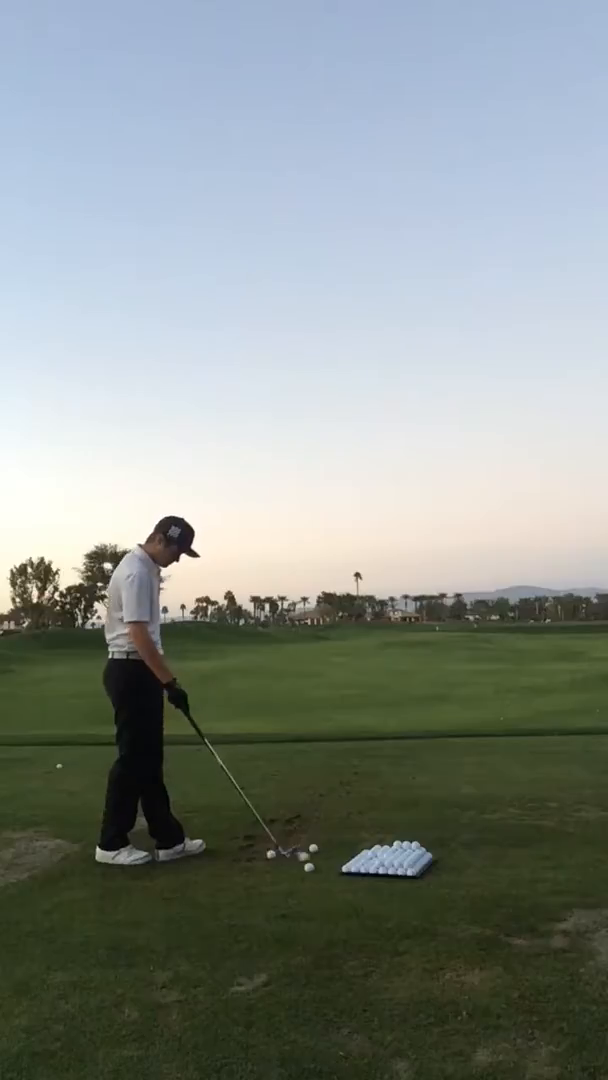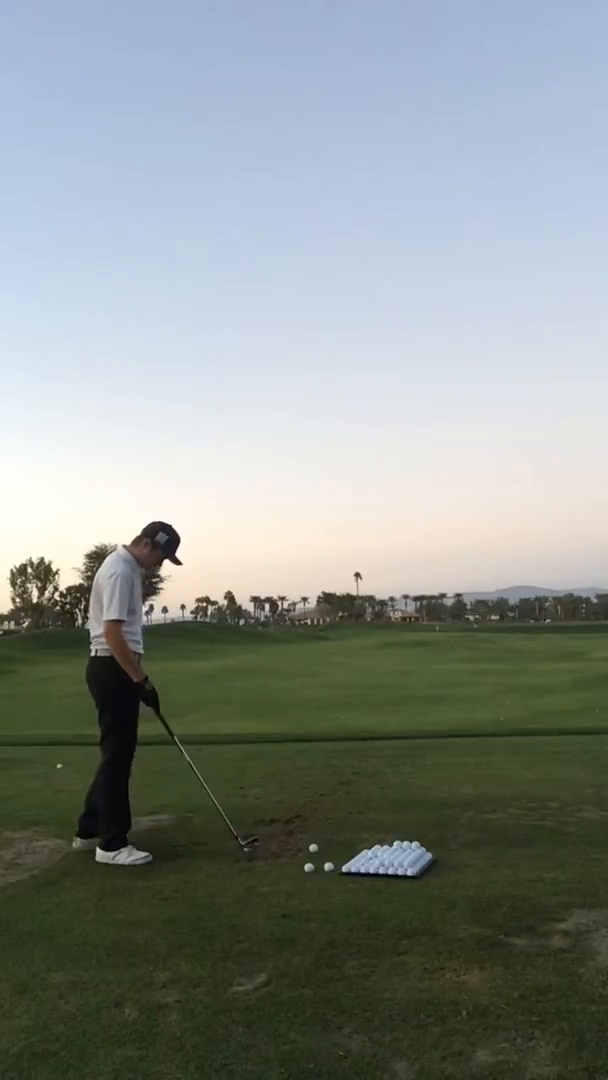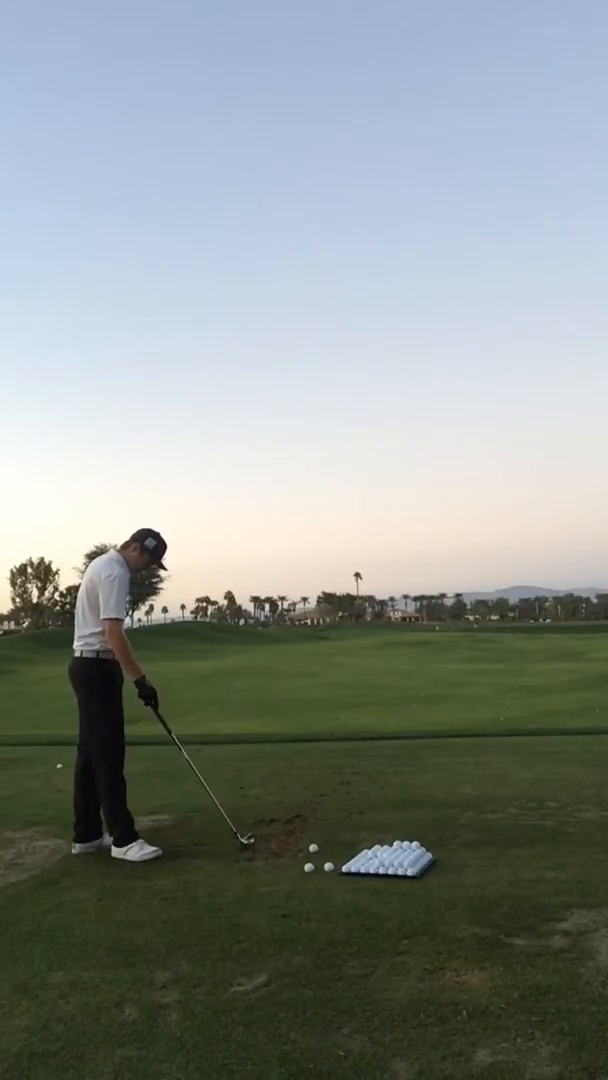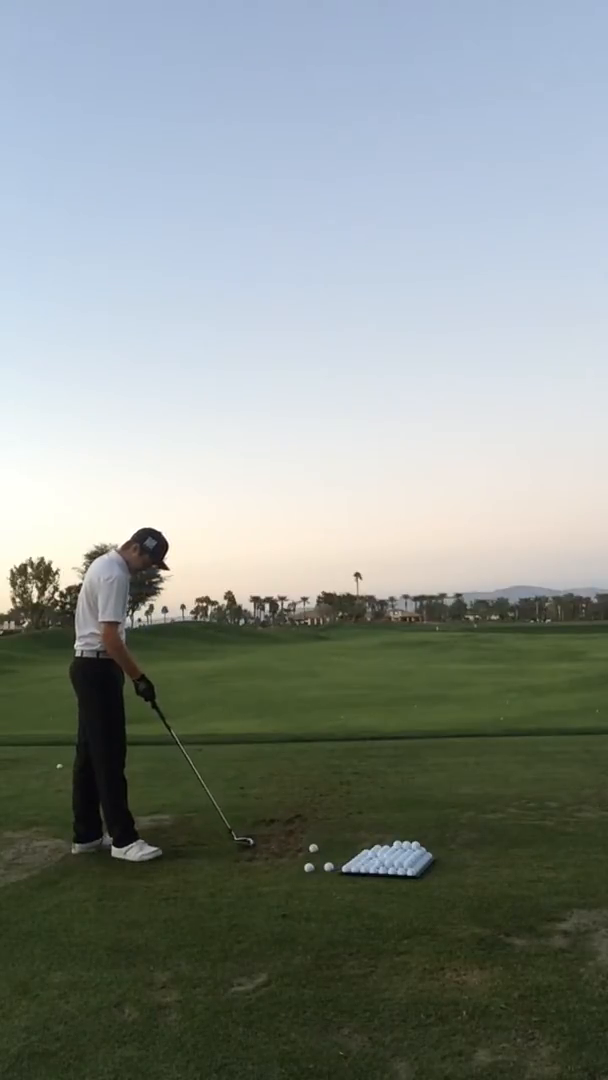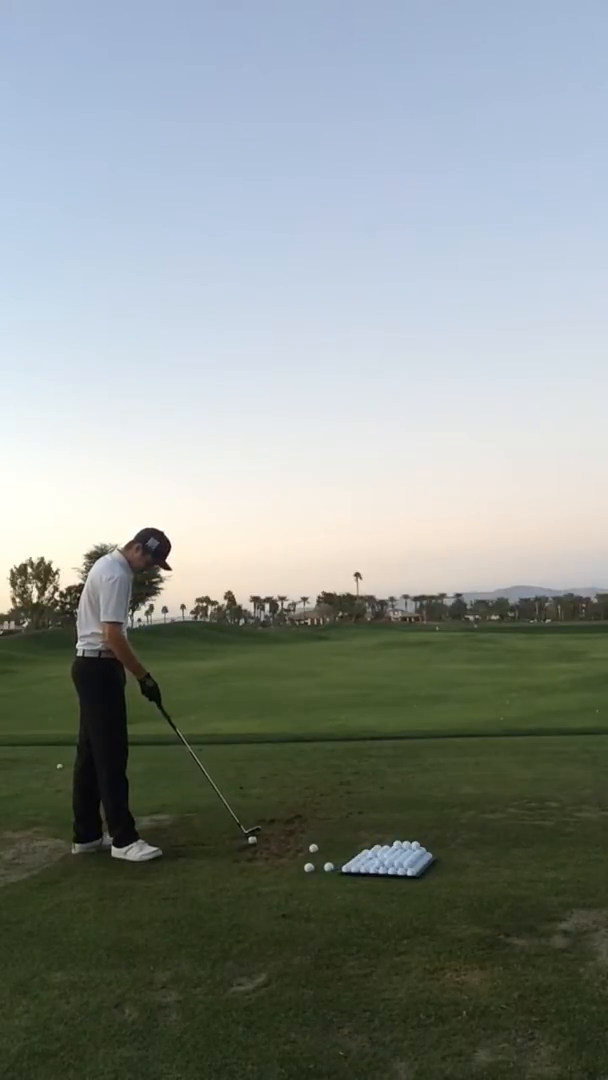
dt=1s
person 1, frame 1
left shoulder: (144, 567)
right shoulder: (136, 573)
right elbow: (139, 636)
right wrist: (171, 682)
left hip: (139, 671)
right hip: (131, 671)
left knee: (149, 758)
right knee: (133, 757)
left ankle: (169, 839)
right ankle: (111, 843)
person 1, frame 2
left shoulder: (126, 566)
right shoulder: (120, 572)
right elbow: (113, 633)
right wrist: (142, 680)
left hip: (115, 669)
right hip: (113, 670)
left knee: (118, 752)
right knee: (117, 754)
left ankle: (91, 828)
right ankle: (111, 843)
person 1, frame 3
left shoulder: (103, 565)
right shoulder: (115, 573)
right elbow: (113, 633)
right wrist: (141, 680)
left hip: (87, 665)
right hip: (97, 667)
left knee: (91, 752)
right knee: (109, 754)
left ankle: (87, 834)
right ankle: (123, 838)
person 1, frame 4
left shoulder: (104, 564)
right shoulder: (115, 575)
right elbow: (110, 636)
right wrist: (139, 678)
left hip: (88, 665)
right hip: (98, 668)
left knee: (90, 753)
right knee: (109, 754)
left ankle: (87, 834)
right ankle: (123, 838)
person 1, frame 5
left shoulder: (107, 565)
right shoulder: (116, 575)
right elbow: (113, 636)
right wrist: (144, 677)
left hip: (91, 665)
right hip: (100, 668)
left knee: (91, 753)
right knee: (111, 754)
left ankle: (86, 834)
right ankle: (123, 838)
